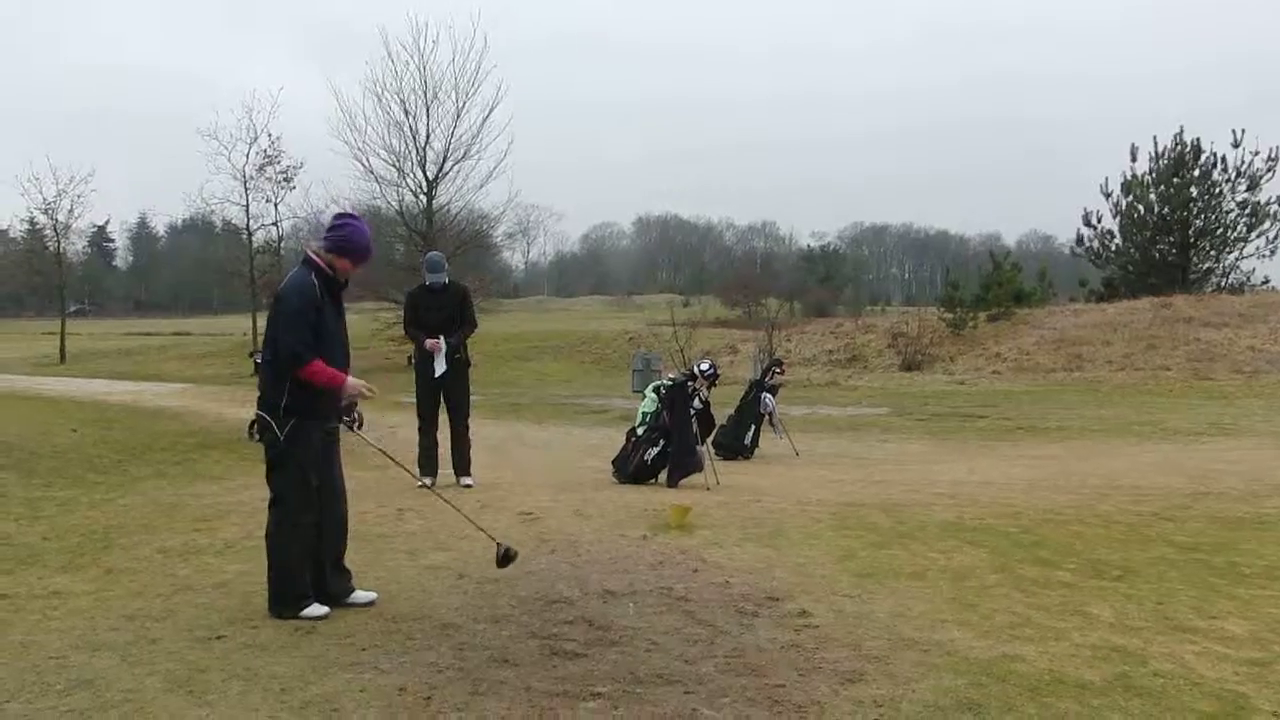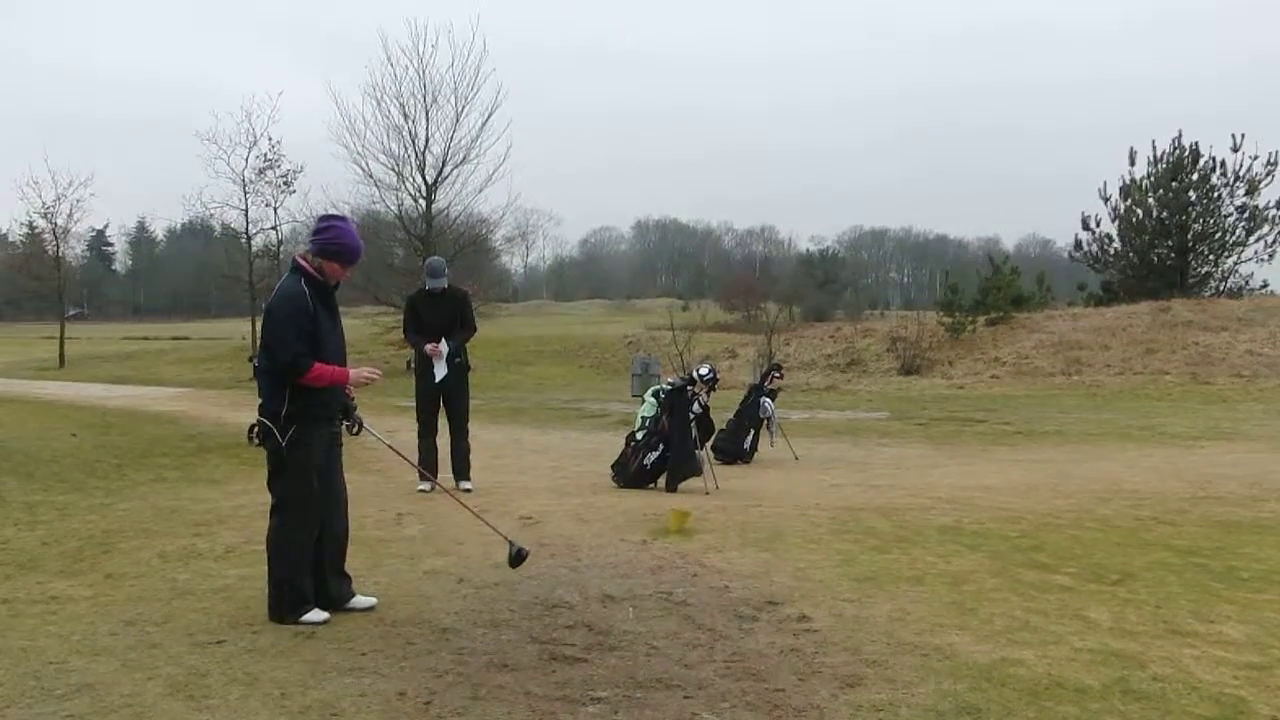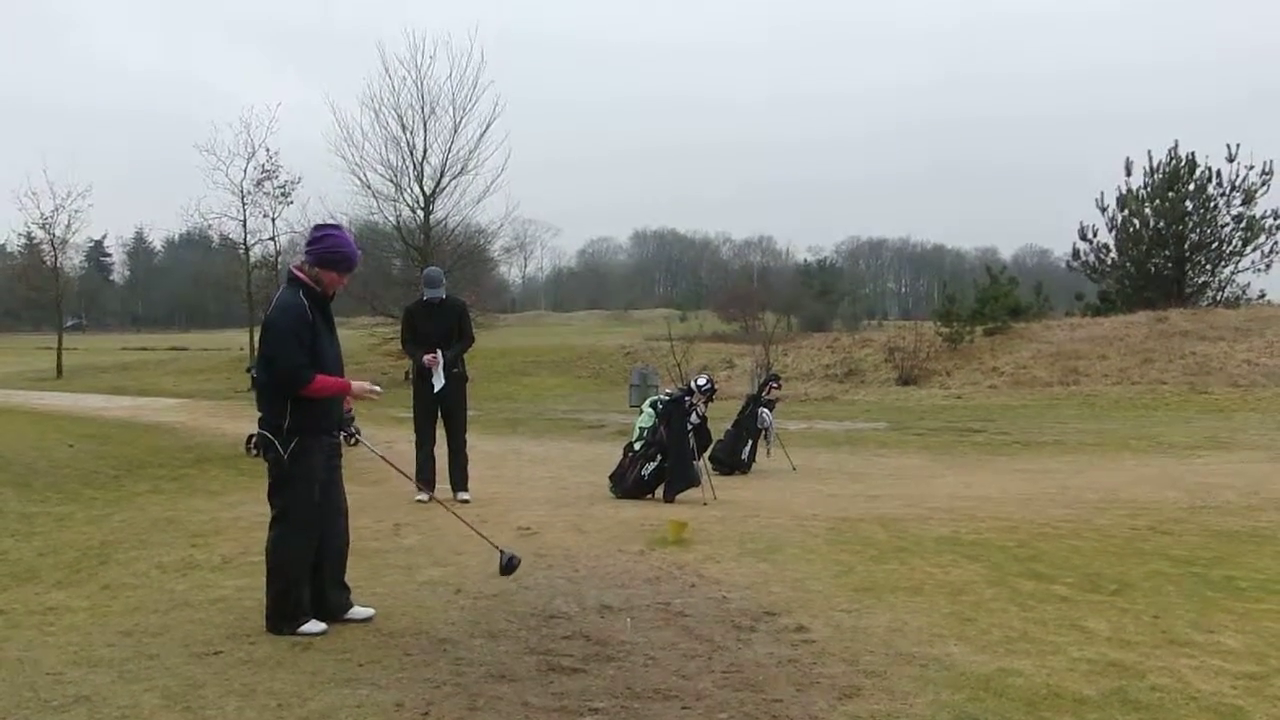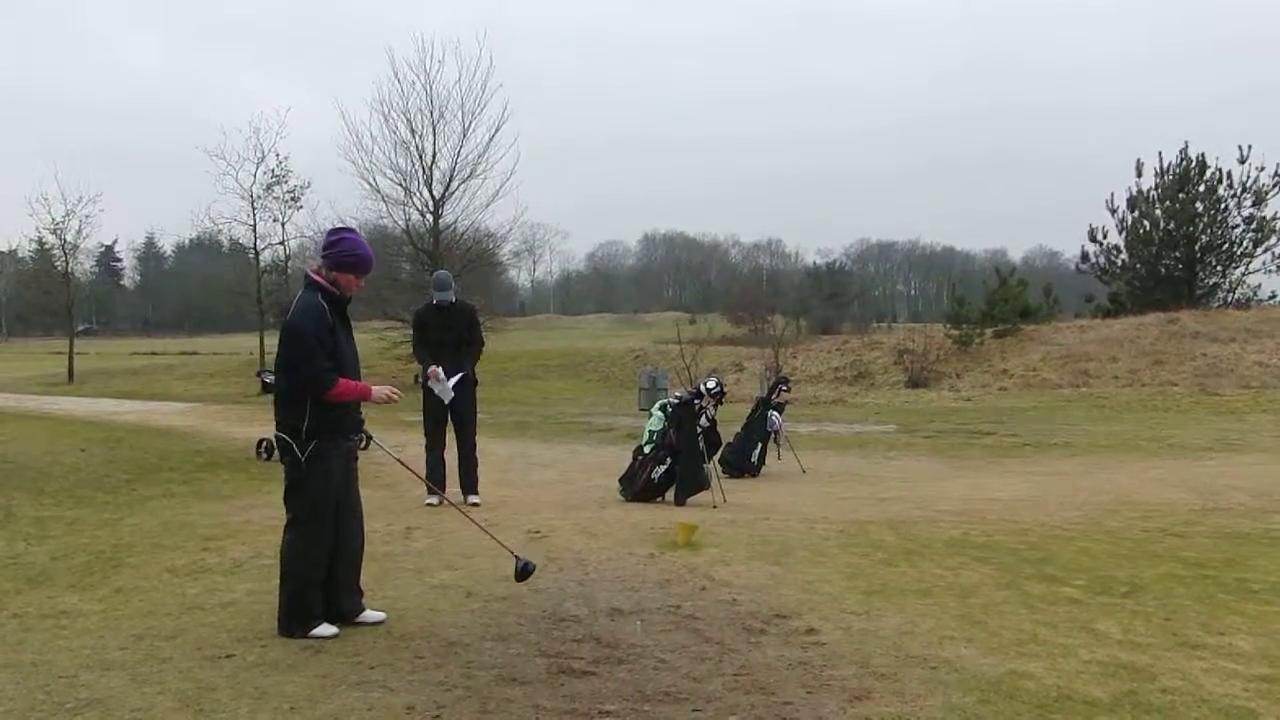
dt=0.7s
person 1, frame 1
left shoulder: (329, 286)
right shoulder: (299, 288)
right elbow: (295, 358)
left wrist: (339, 395)
right wrist: (343, 383)
left hip: (319, 415)
right hip: (291, 417)
left knee: (330, 503)
right knee: (294, 507)
left ankle: (332, 585)
right ankle: (289, 597)
person 1, frame 2
left shoulder: (321, 290)
right shoulder: (291, 296)
right elbow: (294, 365)
left wrist: (342, 395)
right wrist: (346, 377)
left hip: (322, 420)
right hip: (293, 424)
left knee: (332, 508)
right knee: (296, 513)
left ankle: (332, 590)
right ankle: (289, 603)
person 1, frame 3
left shoulder: (316, 302)
right shoulder: (288, 308)
right elbow: (295, 378)
left wrist: (339, 404)
right wrist: (347, 388)
left hip: (320, 432)
right hip: (293, 436)
left knee: (332, 520)
right knee: (295, 524)
left ankle: (331, 601)
right ankle: (286, 614)
person 1, frame 4
left shoulder: (331, 306)
right shoulder: (308, 312)
right elbow: (317, 381)
left wrist: (353, 414)
right wrist: (368, 392)
left hip: (336, 435)
right hip: (310, 438)
left knee: (346, 523)
right knee: (310, 527)
left ankle: (343, 604)
right ankle: (298, 617)
person 2, frame 1
left shoulder: (460, 292)
right shoulder: (415, 295)
left elbow: (470, 324)
right elbow: (409, 327)
left wrist: (453, 342)
right wrist: (424, 341)
left hip: (455, 359)
right hip: (426, 361)
left knee: (459, 418)
right knee: (426, 419)
left ankle: (463, 472)
right ankle: (427, 472)
person 2, frame 2
left shoulder: (460, 296)
right shoulder: (414, 300)
left elbow: (470, 328)
right elbow: (409, 332)
left wrist: (452, 345)
right wrist: (424, 346)
left hip: (455, 364)
right hip: (425, 366)
left knee: (459, 422)
right knee: (426, 423)
left ankle: (462, 476)
right ankle: (427, 476)
person 2, frame 3
left shoulder: (458, 307)
right shoulder: (412, 310)
left elbow: (468, 339)
right elbow: (407, 343)
left wrist: (449, 356)
right wrist: (421, 357)
left hip: (453, 374)
right hip: (423, 377)
left knee: (457, 434)
right knee: (424, 435)
left ankle: (460, 487)
right ankle: (425, 487)
person 2, frame 4
left shoulder: (467, 310)
right shoulder: (422, 314)
left elbow: (477, 344)
right elbow: (418, 347)
left wrist: (465, 369)
right wrist: (429, 366)
left hip: (463, 380)
right hip: (433, 382)
left knee: (467, 438)
right knee: (434, 438)
left ankle: (470, 490)
right ankle: (435, 490)
